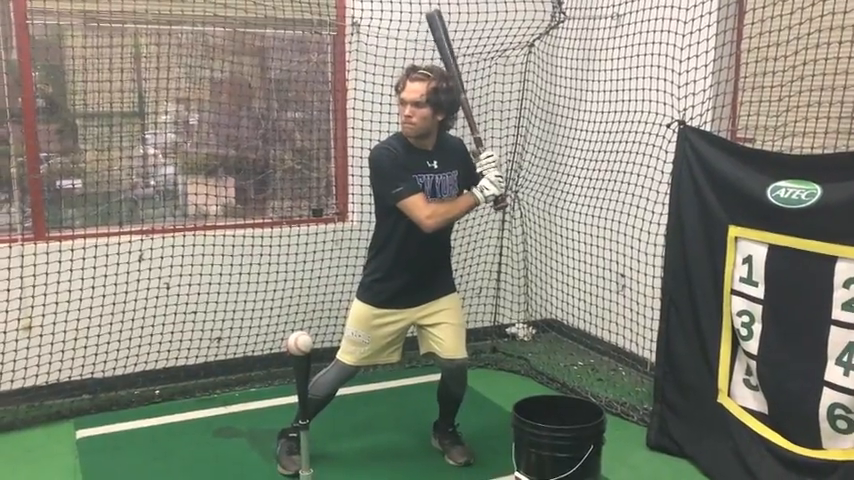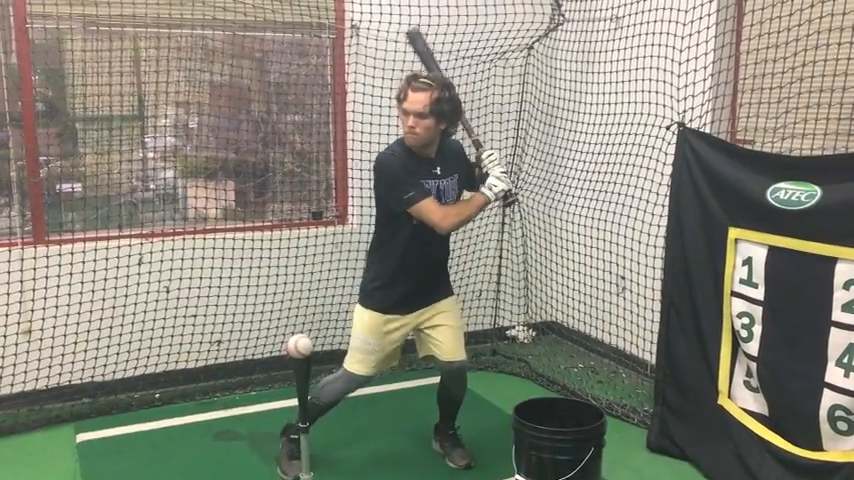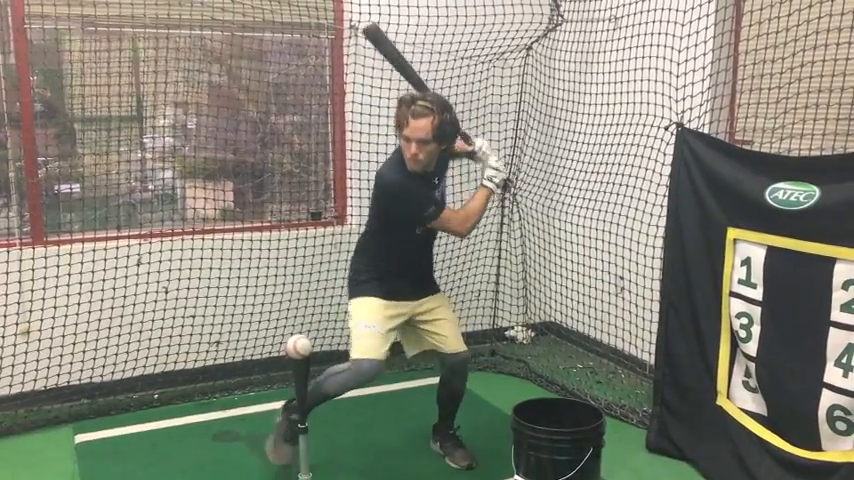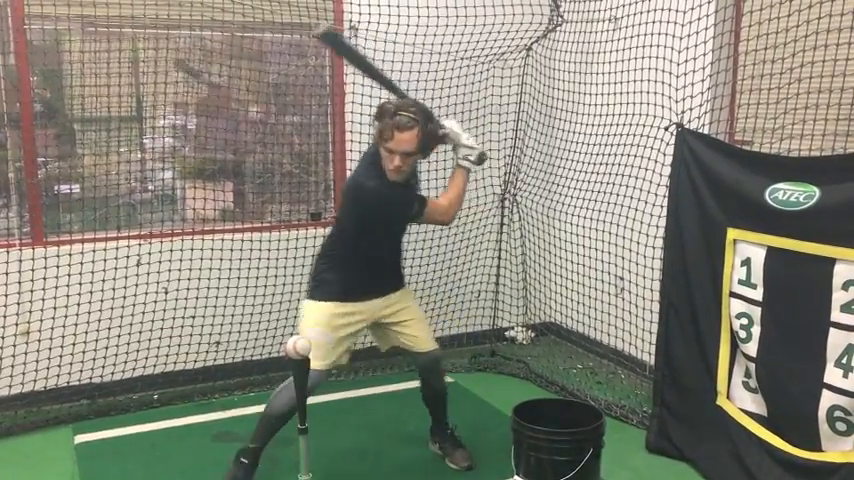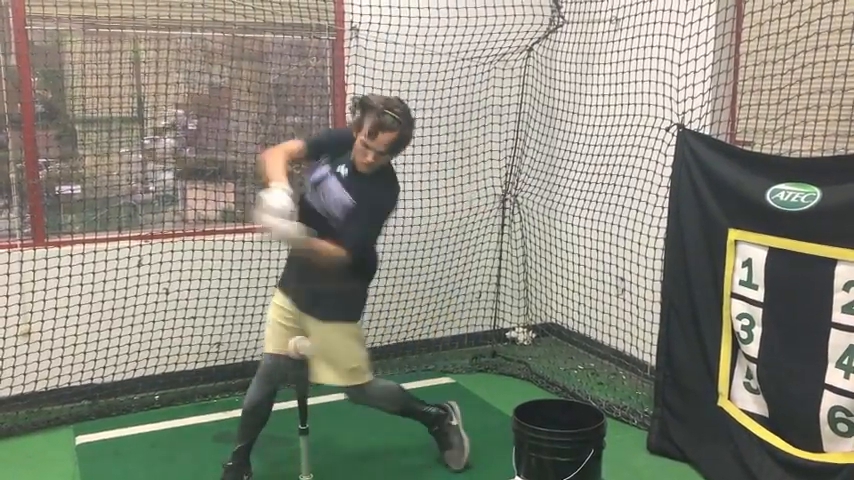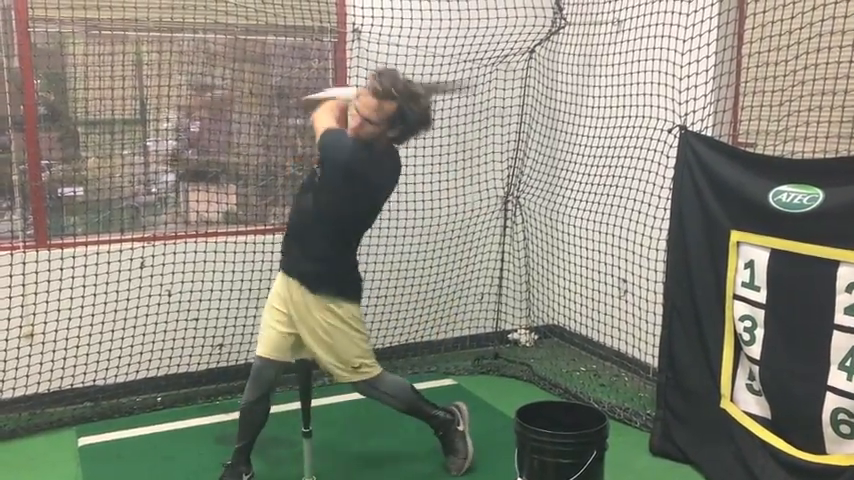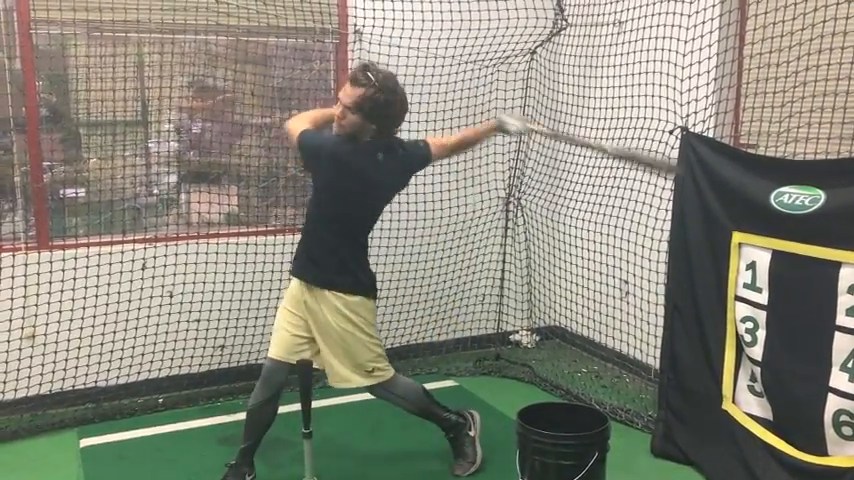
dt=0.2s
person 1, frame 1
left shoulder: (455, 150)
right shoulder: (386, 156)
left elbow: (478, 193)
right elbow: (428, 218)
left wrist: (488, 177)
right wrist: (479, 194)
left hip: (437, 287)
right hip: (384, 291)
left knee: (455, 364)
right knee: (344, 367)
left ankle: (445, 430)
right ankle: (292, 434)
person 1, frame 2
left shoulder: (453, 153)
right shoulder: (390, 164)
left elbow: (475, 192)
right elbow: (443, 220)
left wrist: (489, 173)
right wrist: (488, 192)
left hip: (435, 291)
right hip: (386, 296)
left knee: (455, 367)
right knee: (354, 376)
left ankle: (445, 432)
right ankle: (294, 434)
person 1, frame 3
left shoulder: (437, 155)
right shoulder: (395, 181)
right elbow: (460, 225)
left wrist: (477, 150)
right wrist: (490, 182)
left hip: (421, 286)
right hip: (376, 287)
left knee: (457, 359)
right knee: (366, 366)
left ankle: (444, 432)
right ankle: (295, 410)
person 1, frame 4
left shoulder: (405, 162)
right shoulder: (371, 188)
right elbow: (444, 213)
left wrist: (452, 135)
right wrist: (464, 163)
left hip: (388, 287)
right hip: (337, 291)
left knee: (430, 358)
right knee: (310, 376)
left ankle: (442, 433)
person 1, frame 5
left shoulder: (384, 190)
right shoulder: (337, 142)
left elbow: (337, 257)
right elbow: (276, 154)
left wrist: (297, 236)
right wrist: (278, 191)
left hip: (338, 299)
right hip: (295, 286)
left knee: (359, 388)
right knee: (270, 372)
left ankle: (440, 419)
person 1, frame 6
left shoulder: (365, 161)
right shoulder: (371, 148)
left elbow: (323, 116)
left wrist: (336, 101)
left hip: (329, 291)
right hip: (293, 277)
left knee: (366, 377)
right knee: (262, 374)
left ankle: (447, 422)
person 1, frame 7
left shoulder: (334, 152)
right shoulder: (398, 154)
left elbow: (296, 125)
right elbow: (451, 144)
left wrist: (330, 113)
right wrist: (498, 125)
left hip: (341, 293)
right hip: (307, 283)
left knee: (380, 381)
right knee: (273, 374)
left ankle: (459, 425)
